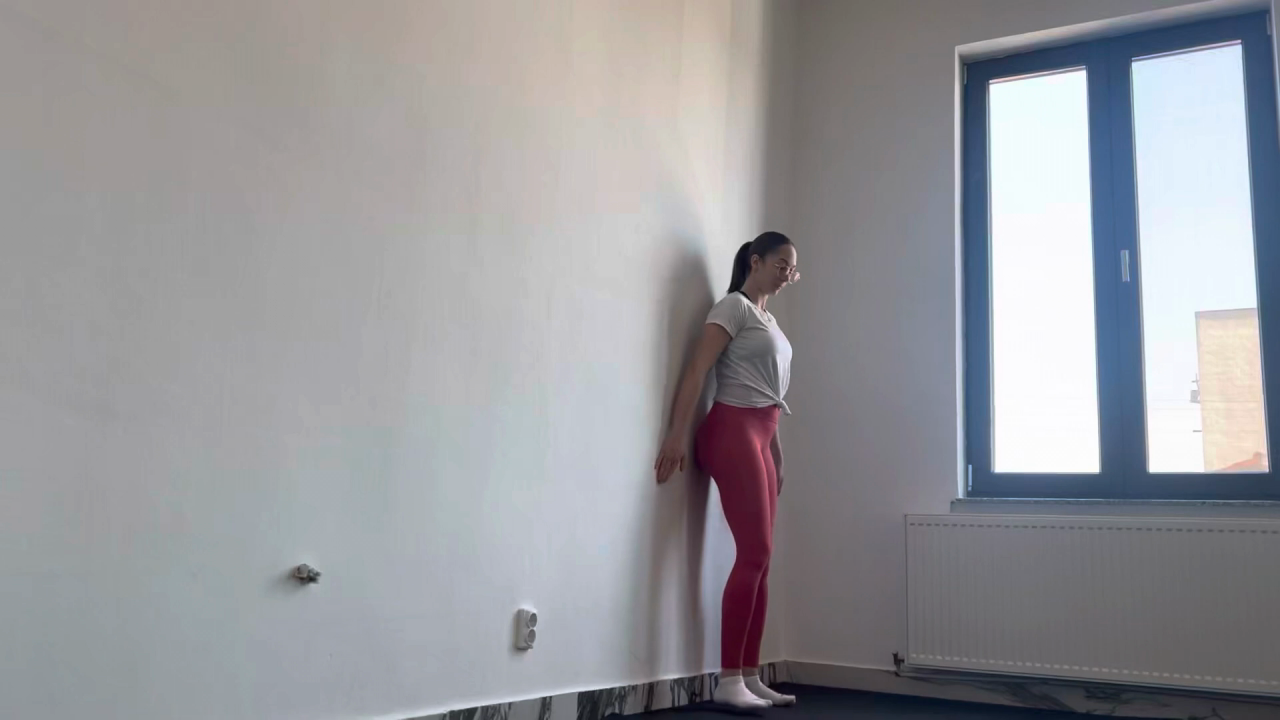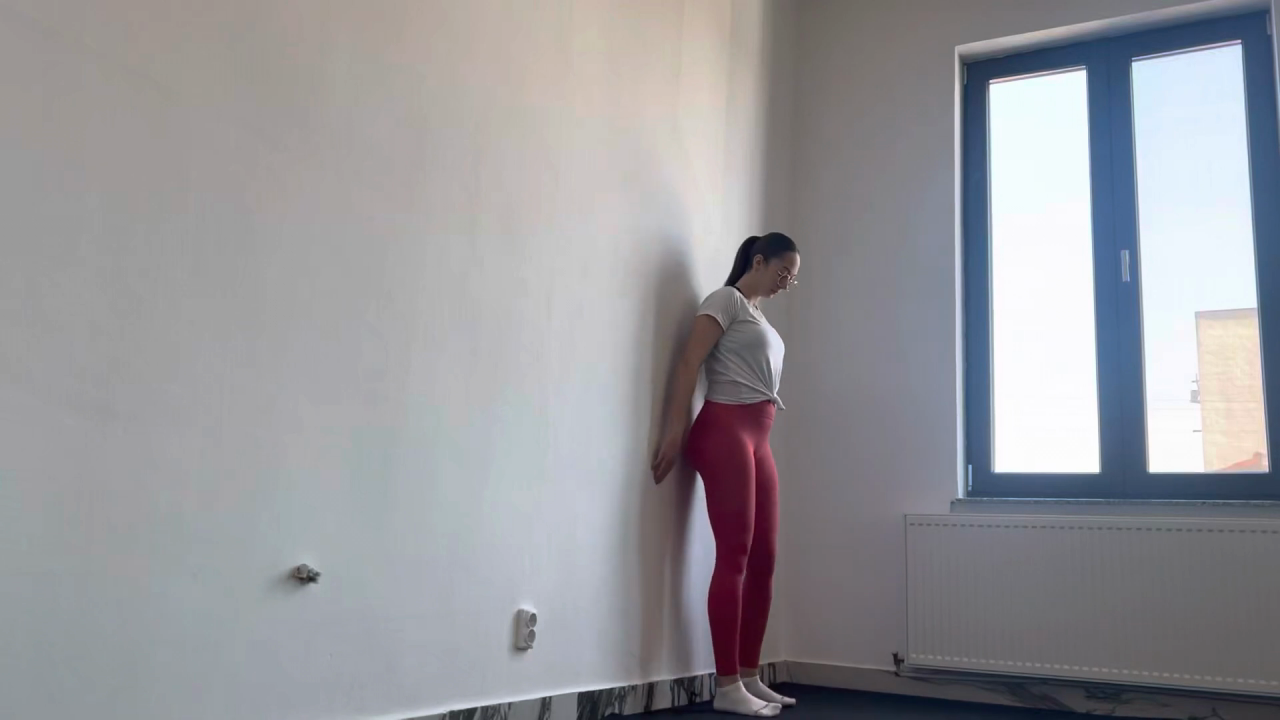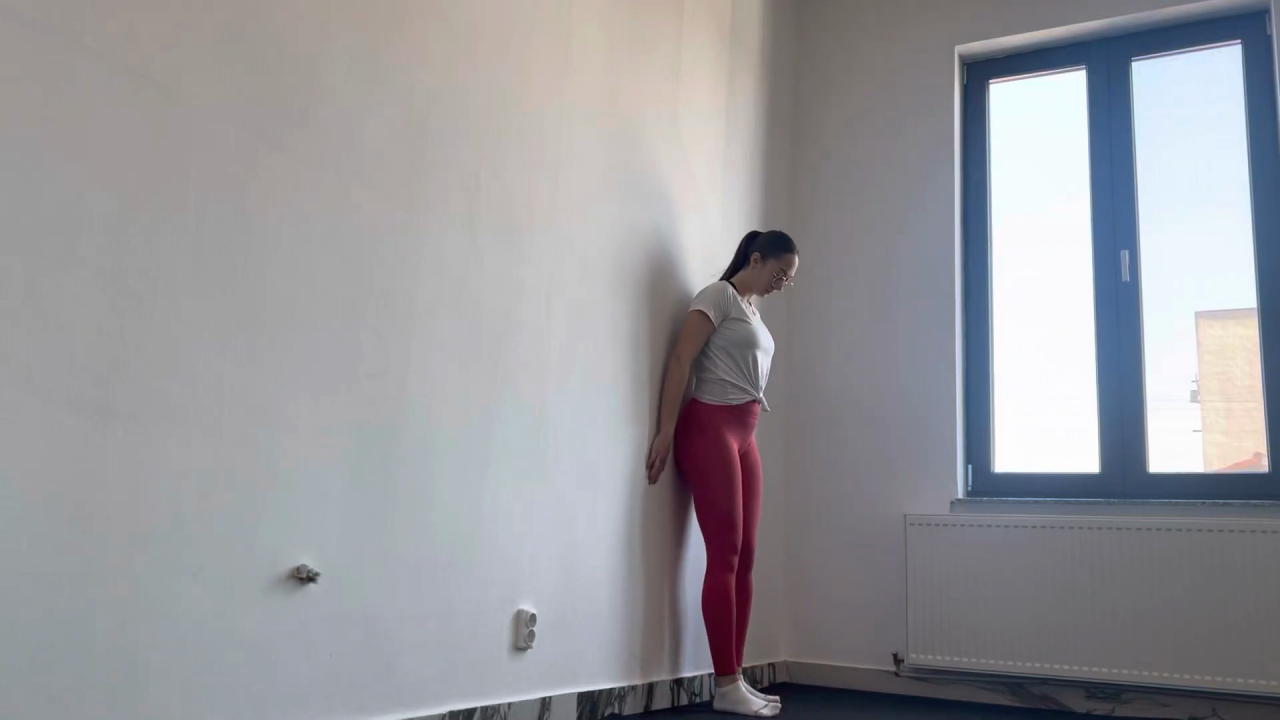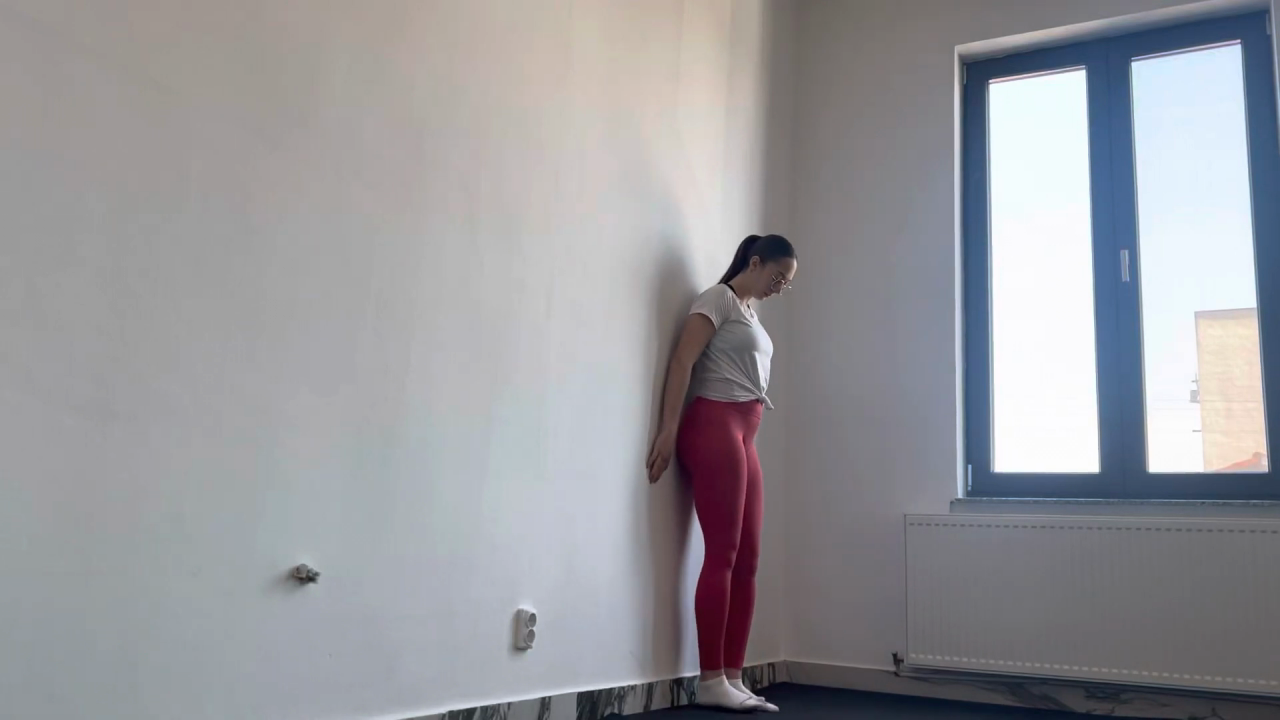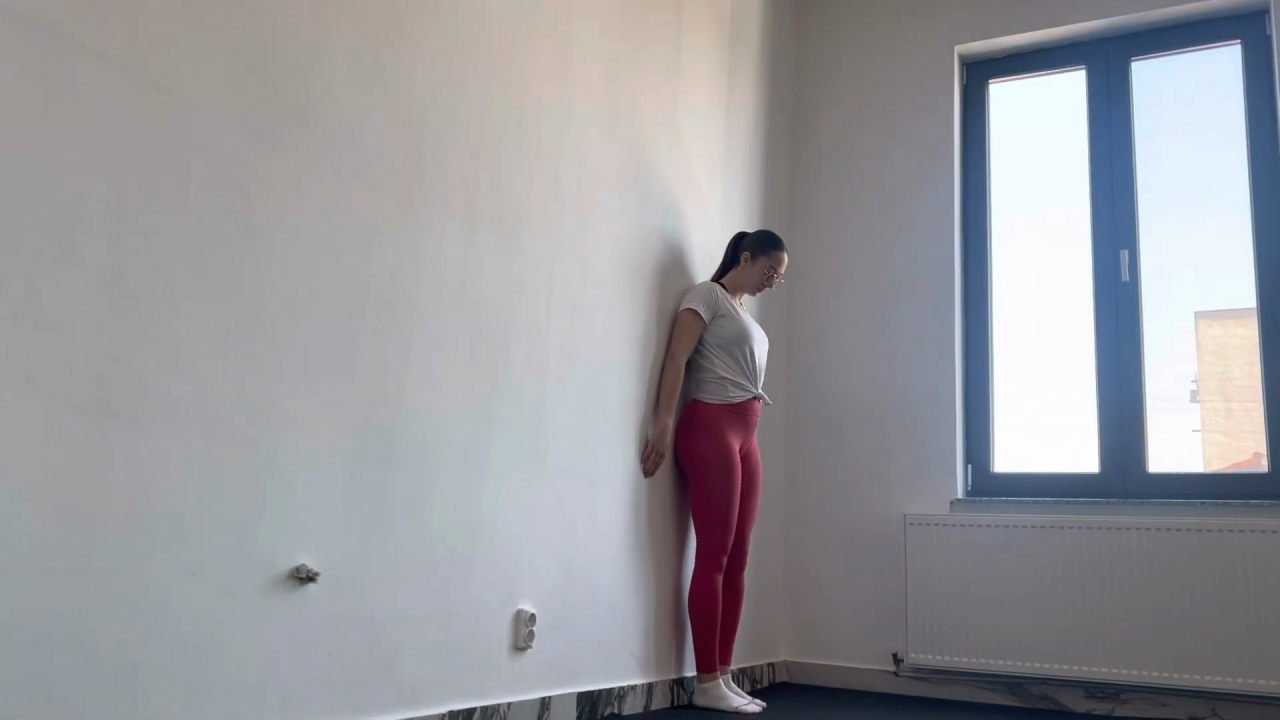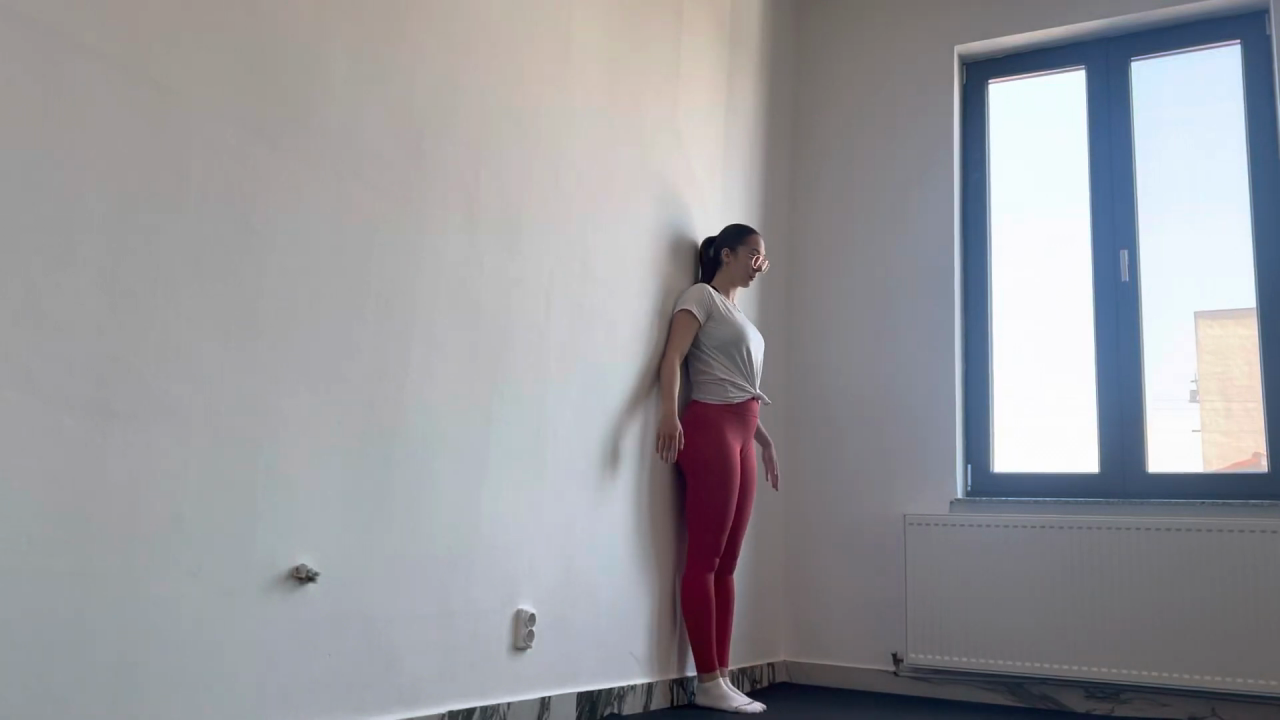
dt=0.4s
person 1, frame 1
left shoulder: (769, 319)
right shoulder: (734, 307)
right elbow: (697, 369)
left wrist: (777, 456)
right wrist: (676, 435)
left hip: (760, 436)
right hip: (733, 432)
left knee: (761, 558)
right knee: (755, 551)
left ankle: (749, 676)
right ankle: (729, 679)
person 1, frame 2
left shoulder: (758, 314)
right shoulder: (726, 300)
right elbow: (689, 364)
left wrist: (755, 442)
right wrist: (673, 433)
left hip: (756, 437)
right hip: (724, 430)
left knee: (763, 559)
right knee: (733, 556)
left ankle: (749, 677)
person 1, frame 3
left shoulder: (752, 310)
right shoulder: (718, 296)
right elbow: (680, 360)
right wrist: (665, 431)
left hip: (743, 433)
right hip: (709, 428)
left knee: (744, 558)
right knee: (724, 555)
left ankle: (735, 678)
person 1, frame 4
left shoulder: (749, 313)
right shoulder: (718, 299)
right elbow: (682, 362)
left wrist: (741, 439)
right wrist: (668, 430)
left hip: (743, 433)
right hip: (714, 426)
left knee: (746, 558)
right knee: (722, 553)
left ankle: (732, 678)
right ankle: (711, 680)
person 1, frame 5
left shoulder: (743, 311)
right shoulder: (707, 295)
right elbow: (676, 359)
left wrist: (742, 437)
right wrist: (663, 424)
left hip: (744, 433)
right hip: (711, 427)
left knee: (736, 559)
right knee: (713, 555)
left ankle: (723, 675)
right ankle: (707, 683)
person 1, frame 6
left shoulder: (735, 309)
right shoulder: (701, 296)
right elbow: (672, 357)
left wrist: (765, 438)
right wrist: (669, 414)
left hip: (742, 434)
right hip: (711, 428)
left knee: (726, 562)
right knee: (704, 558)
left ankle: (721, 678)
right ankle: (708, 681)
